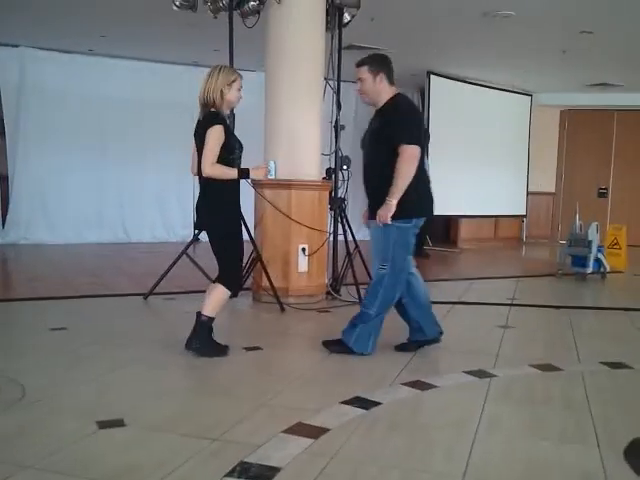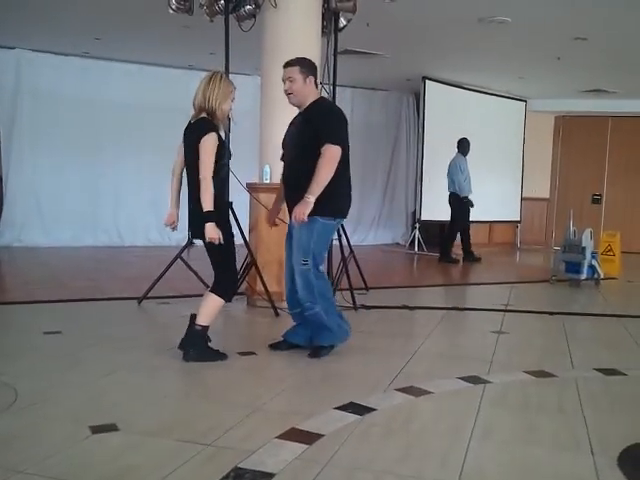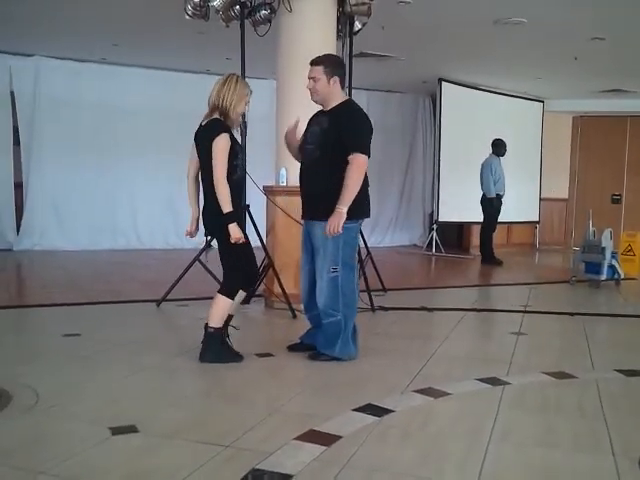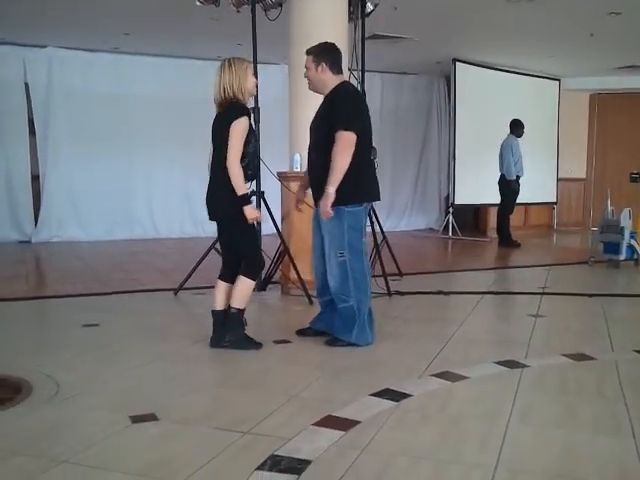
dt=1s
person 1, frame 1
left shoulder: (402, 110)
right shoulder: (383, 113)
left elbow: (409, 157)
left wrist: (391, 202)
right wrist: (380, 204)
left hip: (399, 208)
right hip: (385, 207)
left knee: (386, 272)
right knee: (400, 270)
left ankle: (358, 339)
right ankle: (425, 330)
person 1, frame 2
left shoulder: (327, 113)
right shoulder: (299, 120)
left elbow: (331, 156)
left wrist: (309, 199)
right wrist: (278, 203)
left hip: (321, 208)
right hip: (300, 208)
left knee: (306, 272)
right knee: (295, 274)
left ankle: (331, 330)
right ankle: (303, 332)
person 1, frame 3
left shoulder: (353, 117)
right shoulder: (317, 118)
left elbow: (357, 164)
right elbow: (303, 157)
left wrist: (341, 210)
right wrist: (292, 139)
left hip: (337, 214)
right hip: (314, 213)
left knee: (334, 279)
right knee: (312, 279)
left ankle: (339, 345)
right ankle: (318, 335)
person 1, frame 4
left shoulder: (346, 97)
right shoulder: (332, 101)
left elbow: (345, 145)
left wrist: (330, 190)
right wrist: (305, 187)
left hip: (347, 197)
right hip: (330, 197)
left knee: (346, 262)
right knee: (324, 262)
left ankle: (356, 330)
right ankle: (330, 320)
person 2, frame 1
left shoulder: (205, 120)
right shoulder: (216, 122)
left elbow: (195, 168)
right elbow: (209, 168)
left wrist: (235, 167)
right wrist: (248, 173)
left hip: (214, 208)
right hip: (221, 209)
left knee: (227, 271)
right knee: (232, 274)
left ankle: (201, 333)
right ankle: (199, 335)
person 2, frame 2
left shoulder: (192, 127)
right shoulder: (209, 130)
left elbow: (177, 171)
right elbow: (206, 178)
left wrist: (173, 208)
right wrist: (210, 220)
left hip: (203, 213)
right hip: (210, 214)
left knee: (223, 278)
right knee: (227, 281)
left ankle: (193, 337)
right ankle: (196, 343)
person 2, frame 3
left shoulder: (205, 128)
right shoulder: (221, 130)
left elbow: (193, 174)
right elbow: (220, 179)
left wrist: (195, 215)
right wrist: (231, 221)
left hip: (214, 214)
right hip: (224, 215)
left knee: (248, 273)
right knee: (236, 278)
left ankle: (217, 331)
right ankle: (212, 345)
person 2, frame 4
left shoulder: (224, 114)
right shoulder: (239, 112)
right elbow: (233, 161)
right wrist: (246, 201)
left hip: (222, 199)
right hip: (231, 201)
left knee: (232, 263)
right knee: (253, 261)
left ankle: (221, 329)
right ankle: (232, 328)
person 3, frame 1
left shoulder: (421, 151)
right shoulder: (414, 151)
right elbow: (409, 171)
left wrist: (427, 188)
right wrist: (409, 190)
left hip: (421, 189)
right hip: (415, 189)
left knee: (417, 218)
right knee: (420, 218)
left ankle: (417, 248)
right ankle: (417, 248)
person 3, frame 2
left shoulder: (463, 161)
right shoulder: (456, 162)
right elbow: (458, 182)
right wrist: (466, 198)
left hip: (462, 198)
right hip: (458, 198)
left knee: (465, 226)
right knee: (455, 226)
left ankle: (468, 254)
right ankle: (445, 255)
person 3, frame 3
left shoulder: (497, 162)
right shoulder: (489, 162)
right elbow: (487, 182)
right wrist: (493, 199)
left hip: (496, 198)
right hip: (490, 199)
left knee: (490, 228)
right knee: (488, 228)
left ankle: (488, 256)
right ankle: (487, 257)
person 3, frame 4
left shoulder: (513, 142)
right shoulder: (509, 142)
right elbow: (508, 163)
left wrist: (514, 180)
right wrist: (512, 181)
left hip: (511, 180)
right hip: (509, 180)
left knee: (506, 210)
right knee: (506, 210)
left ankle: (505, 238)
right ankle: (505, 239)
